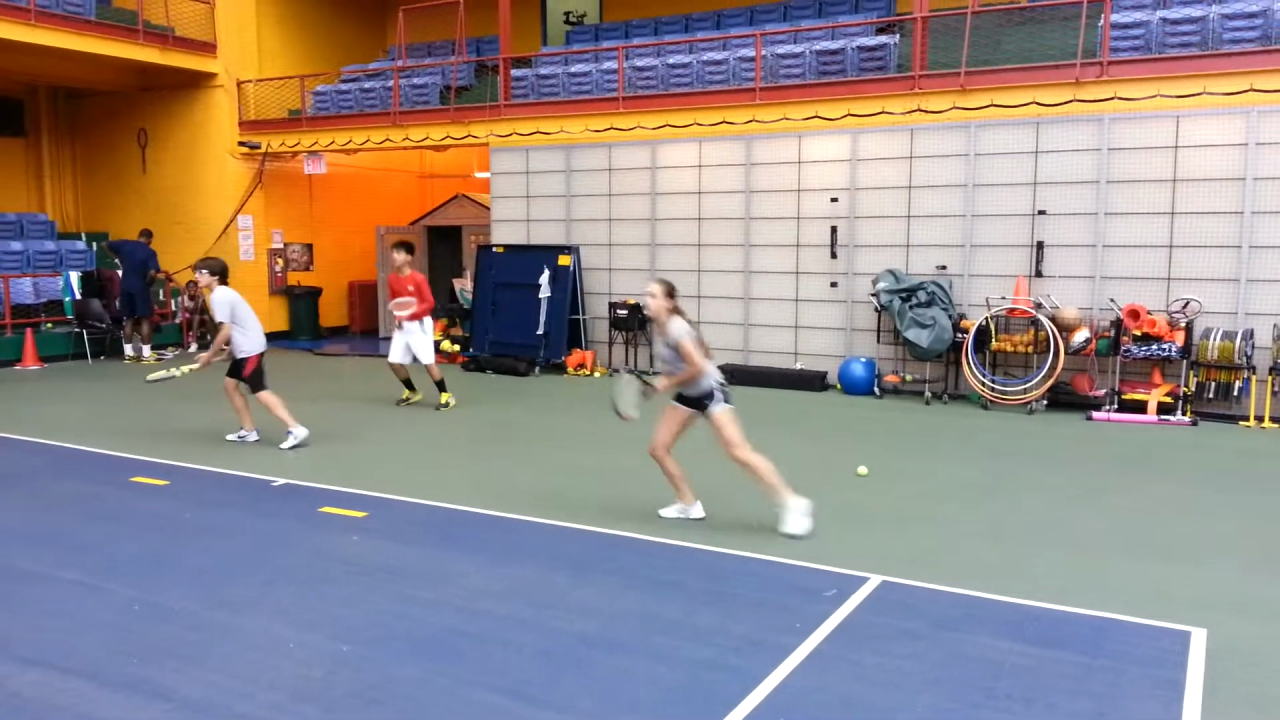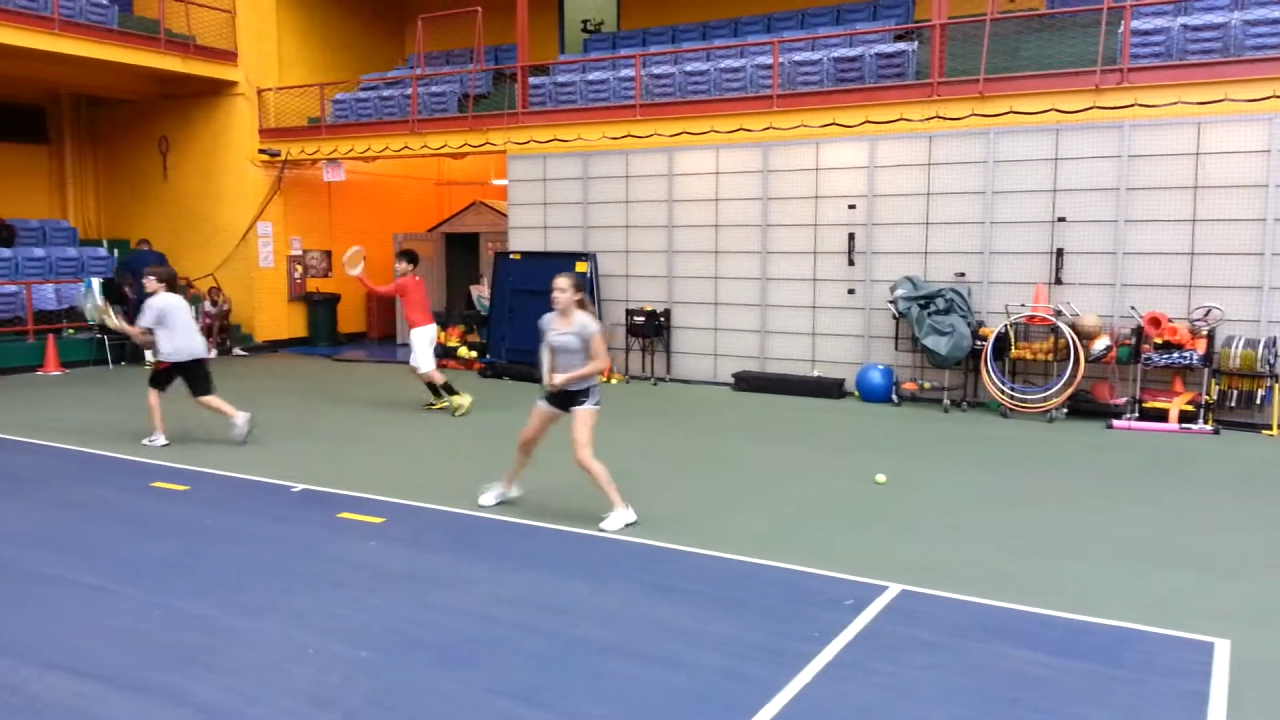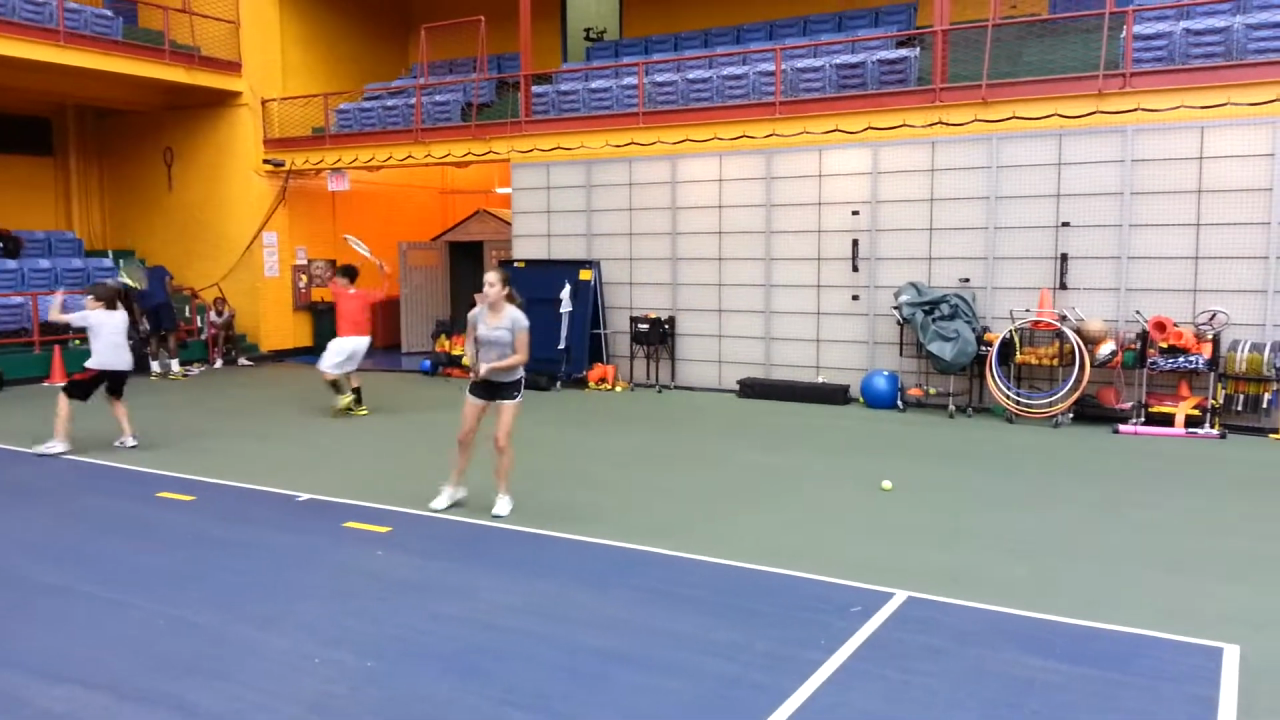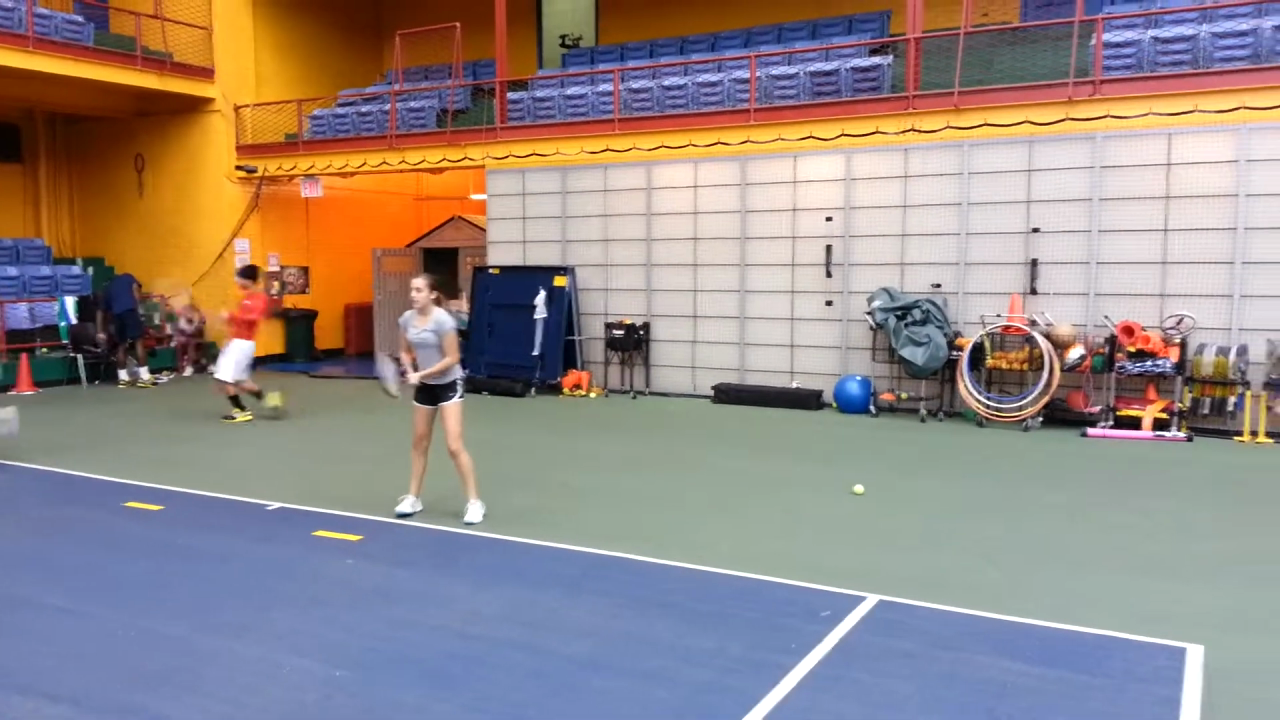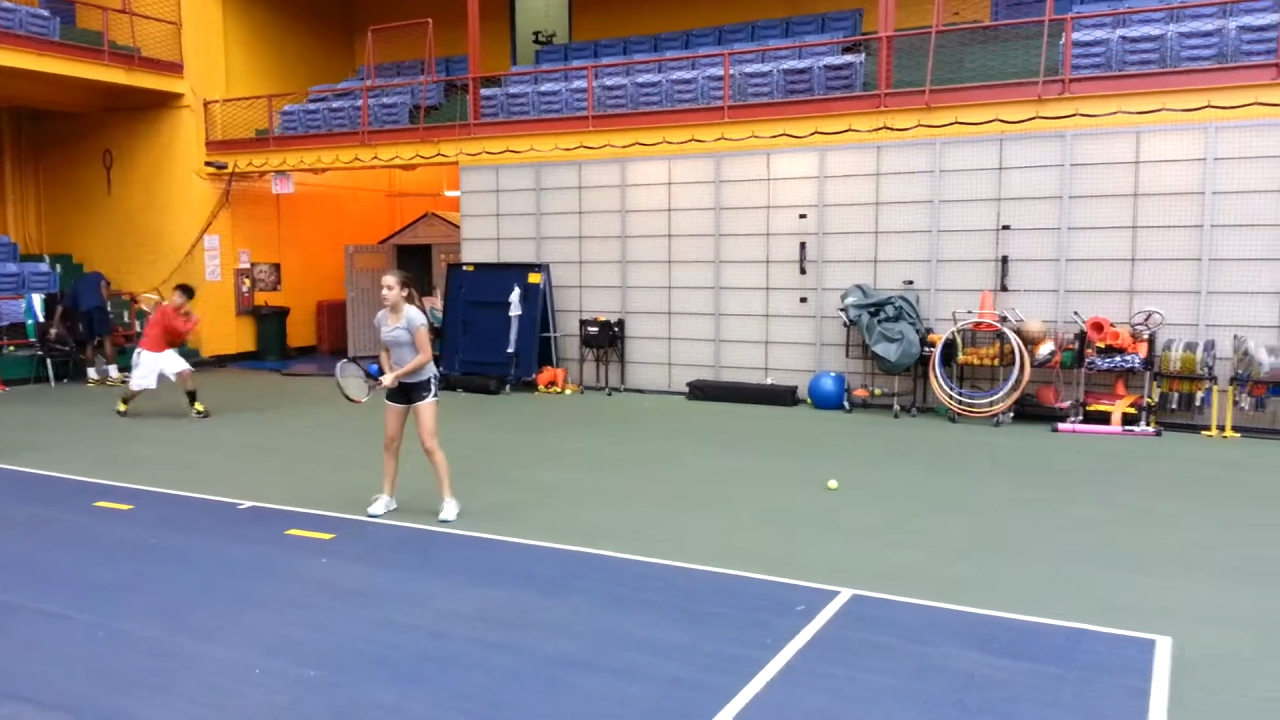
dt=0.5s
person 1, frame 1
left shoulder: (676, 328)
right shoulder: (658, 328)
left elbow: (698, 367)
left wrist: (671, 382)
right wrist: (665, 379)
left hip: (710, 390)
right hip: (686, 393)
left knee: (740, 453)
right knee: (658, 448)
left ankle: (792, 503)
right ankle: (688, 503)
person 1, frame 2
left shoulder: (586, 324)
right shoulder: (547, 321)
left elbow: (601, 363)
left wrist: (567, 377)
right wrist: (549, 372)
left hip: (583, 392)
right hip: (556, 392)
left knee: (583, 455)
right knee: (526, 442)
left ankle: (621, 509)
right ankle: (506, 487)
person 1, frame 3
left shoulder: (517, 318)
right shoulder: (476, 314)
left elbow: (522, 357)
left wrist: (491, 366)
right wrist: (472, 363)
left hip: (509, 383)
right hip: (482, 381)
left knee: (501, 442)
right knee: (464, 436)
left ankle: (504, 496)
right ankle: (453, 488)
person 1, frame 4
left shoulder: (442, 319)
right shoulder: (407, 318)
left elbow: (452, 358)
right elbow: (405, 351)
left wrist: (420, 374)
right wrist: (409, 373)
left hip: (449, 384)
right hip: (425, 386)
left knee: (454, 445)
right knee: (419, 442)
left ankle: (474, 502)
right ankle: (413, 498)
person 1, frame 5
left shoulder: (414, 316)
right shoulder: (381, 317)
left elbow: (425, 356)
left wrist: (395, 374)
right wrist: (388, 374)
left hip: (422, 382)
right hip: (398, 385)
left knee: (429, 443)
right knee: (390, 442)
left ankle: (449, 501)
right ankle: (387, 497)
